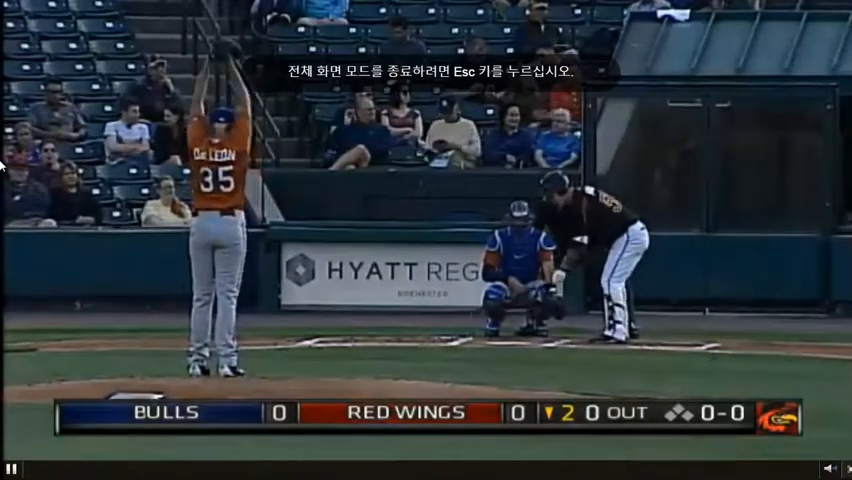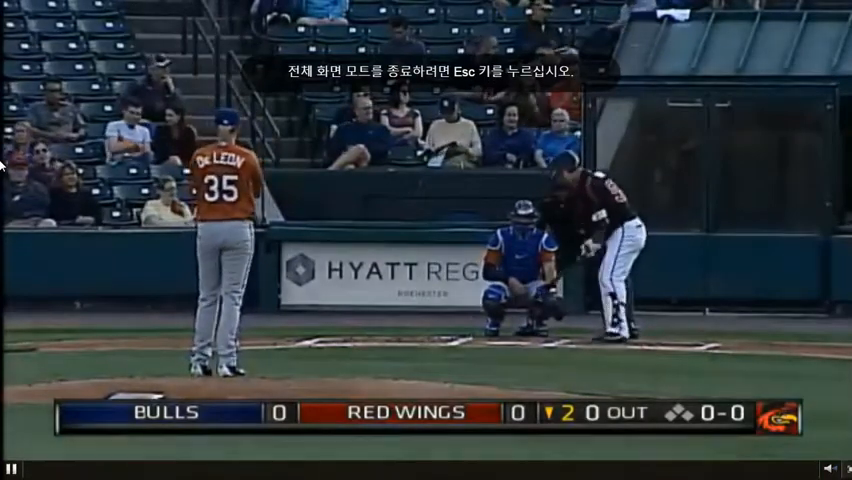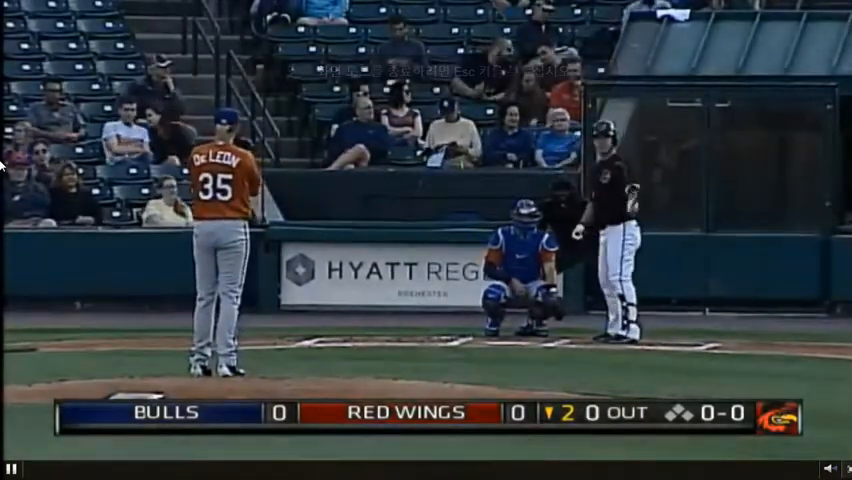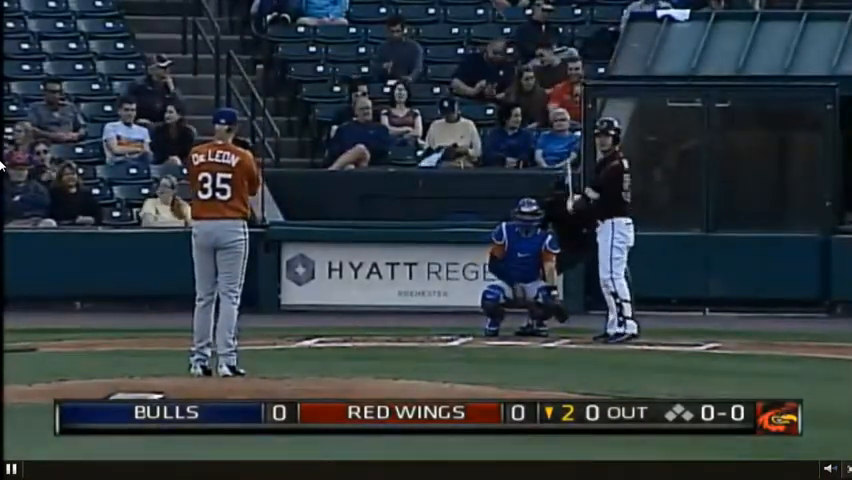
dt=1s
person 1, frame 1
left shoulder: (197, 146)
right shoulder: (239, 146)
left elbow: (196, 107)
right elbow: (244, 105)
left wrist: (206, 66)
right wrist: (230, 65)
left hip: (201, 225)
right hip: (230, 225)
left knee: (202, 296)
right knee: (227, 296)
left ankle: (198, 360)
right ankle: (226, 360)
person 1, frame 2
left shoulder: (199, 157)
right shoulder: (247, 158)
left elbow: (197, 188)
right elbow: (257, 192)
left hip: (207, 229)
right hip: (238, 229)
left knee: (207, 297)
right knee: (231, 297)
left ankle: (199, 359)
right ankle: (226, 361)
person 1, frame 3
left shoulder: (196, 155)
right shoulder: (244, 157)
right elbow: (254, 190)
left hip: (202, 227)
right hip: (232, 228)
left knee: (204, 295)
right knee: (229, 295)
left ankle: (199, 359)
right ankle: (226, 360)
person 1, frame 4
left shoulder: (195, 155)
right shoulder: (243, 157)
right elbow: (253, 189)
left hip: (201, 227)
right hip: (232, 227)
left knee: (204, 295)
right knee: (229, 295)
left ankle: (199, 359)
right ankle: (226, 360)
person 2, frame 1
left shoulder: (582, 202)
right shoulder: (579, 196)
left elbow: (579, 242)
left wrist: (562, 268)
left hip: (631, 236)
right hip: (624, 236)
left knee: (610, 280)
right knee: (613, 281)
left ankle: (616, 331)
right ankle: (625, 327)
person 2, frame 2
left shoulder: (587, 183)
right shoulder: (590, 180)
left elbow: (601, 219)
left wrist: (594, 242)
right wrist: (592, 240)
left hip: (626, 231)
right hip: (628, 231)
left knee: (612, 278)
right knee: (605, 279)
left ankle: (618, 329)
right ankle: (614, 328)
person 2, frame 3
left shoulder: (618, 165)
right shoulder: (598, 167)
left elbow: (631, 187)
left wrist: (632, 200)
right wrist: (582, 223)
left hip: (621, 229)
right hip: (607, 231)
left knee: (620, 278)
right knee: (606, 281)
left ankle: (629, 330)
right ankle: (615, 329)
person 2, frame 4
left shoulder: (611, 163)
right shoulder: (615, 162)
left elbow: (594, 193)
left wrist: (575, 202)
right wrist: (581, 199)
left hip: (614, 224)
right hip: (612, 225)
left knee: (613, 276)
right knee: (608, 278)
left ankle: (627, 326)
right ankle: (615, 328)
person 3, frame 1
left shoulder: (541, 238)
right shoulder: (499, 237)
left elbow: (548, 266)
right elbow: (487, 273)
left wrist: (551, 289)
right wrist: (508, 279)
left hip: (532, 286)
right hip: (507, 286)
left knee: (549, 299)
right knee: (492, 296)
left ankle: (535, 323)
right ankle: (494, 323)
person 3, frame 2
left shoulder: (543, 239)
right shoulder: (501, 236)
left elbow: (549, 267)
right elbow: (488, 271)
left wrist: (552, 290)
right wrist: (509, 280)
left hip: (532, 285)
right hip: (507, 284)
left knee: (550, 300)
right knee: (491, 298)
left ankle: (535, 323)
right ankle: (494, 323)
person 3, frame 3
left shoulder: (544, 239)
right shoulder: (502, 236)
left elbow: (549, 267)
right elbow: (489, 269)
left wrist: (552, 291)
right wrist: (511, 280)
left hip: (532, 285)
right hip: (508, 284)
left knee: (549, 299)
right knee: (491, 296)
left ankle: (535, 324)
right ankle: (493, 324)
person 3, frame 4
left shoulder: (545, 239)
right shoulder: (504, 232)
left elbow: (550, 267)
right elbow: (494, 264)
left wrist: (554, 293)
right wrist: (513, 283)
left hip: (532, 284)
right hip: (508, 283)
left knee: (549, 299)
right knee: (489, 298)
left ankle: (536, 324)
right ankle: (494, 323)
